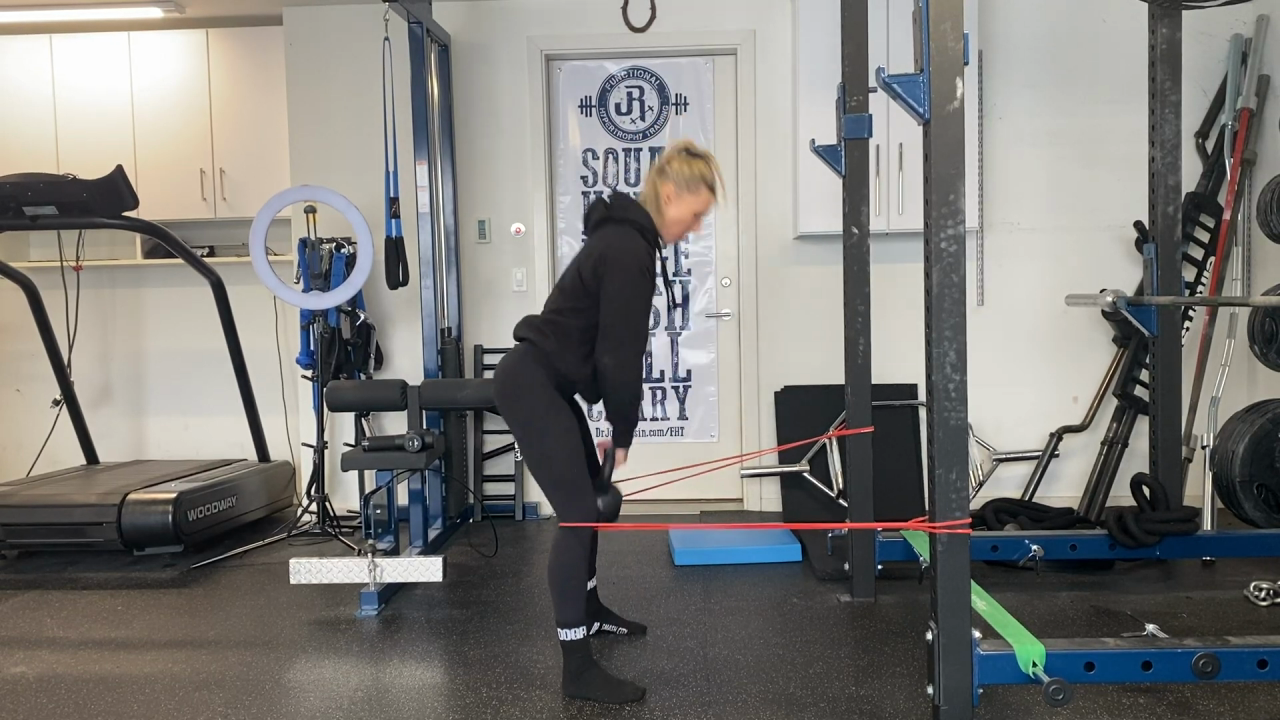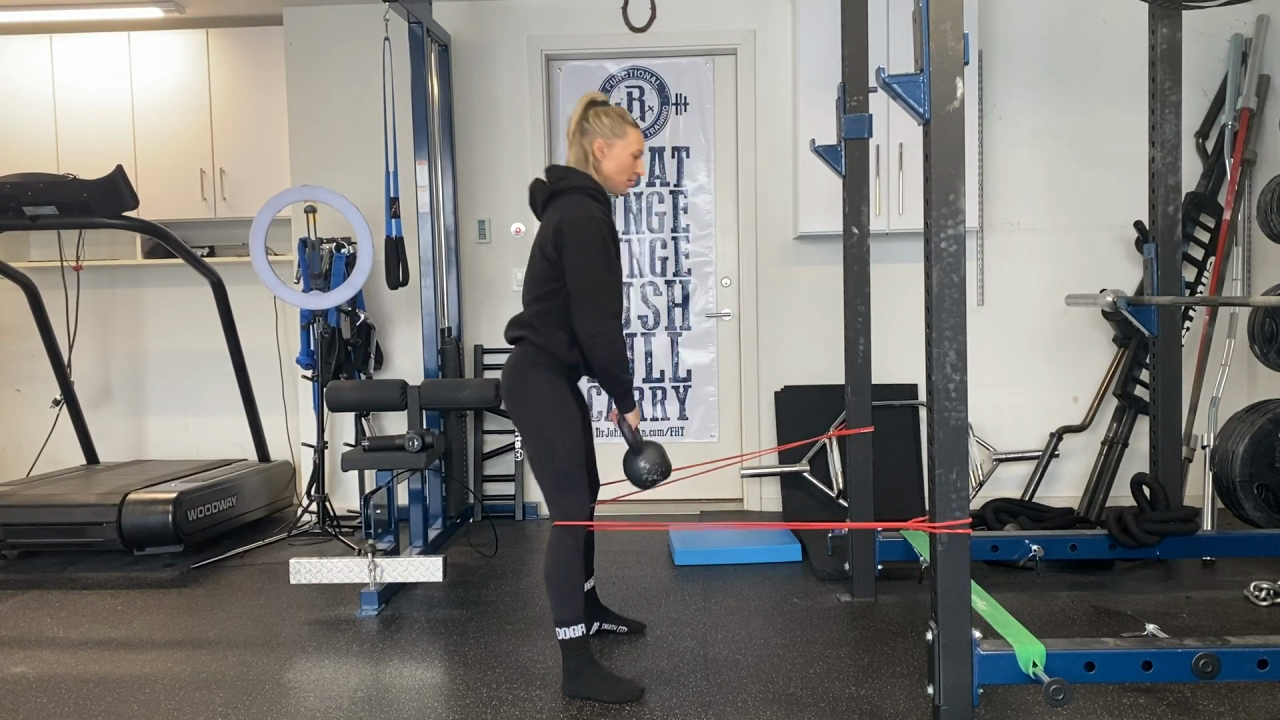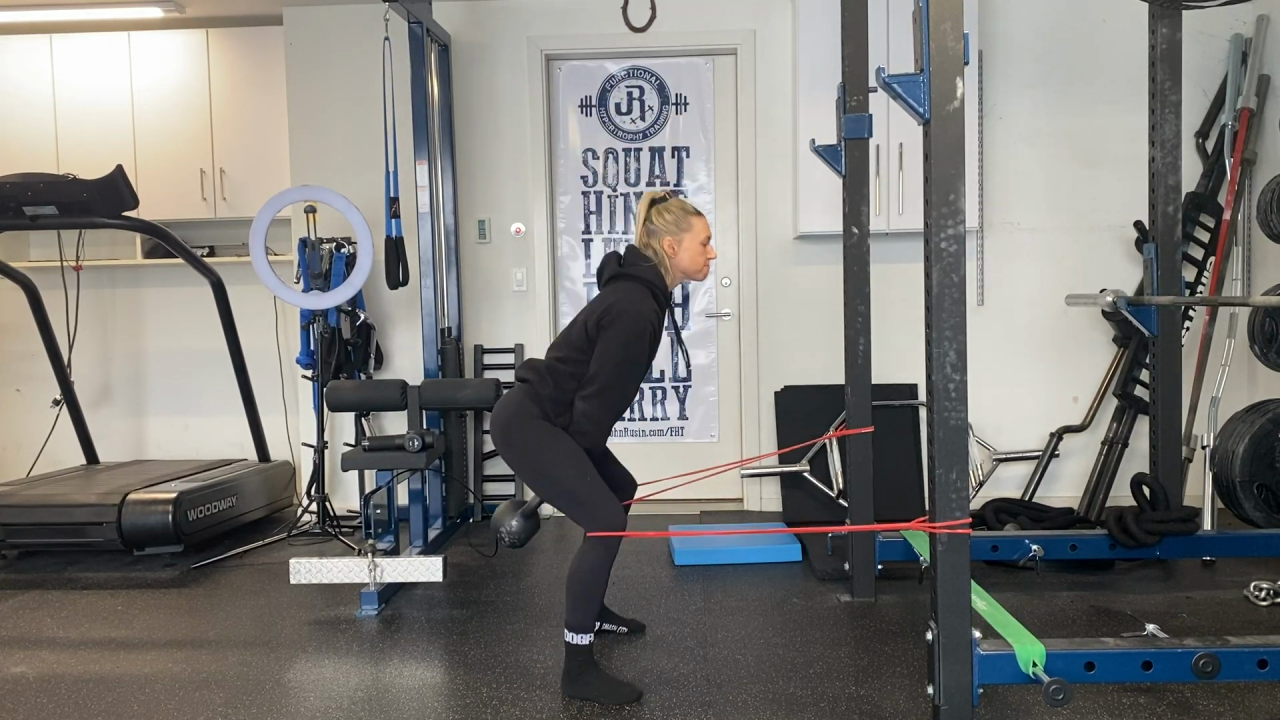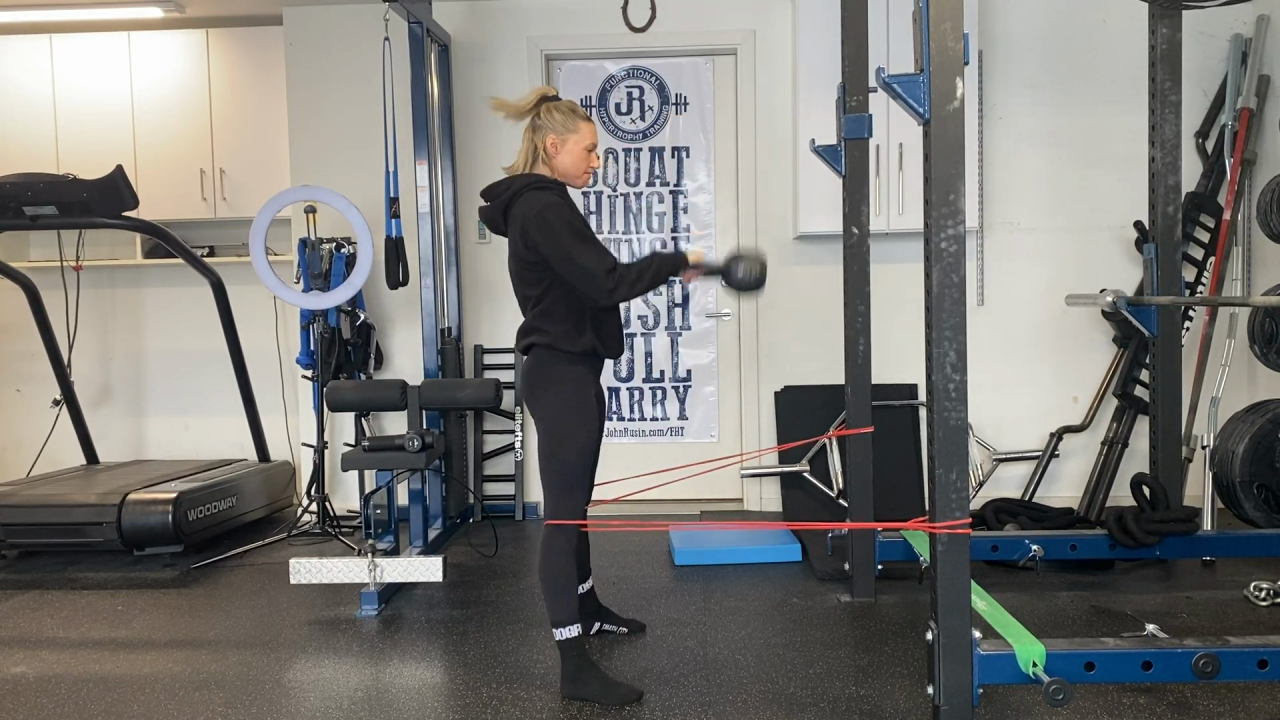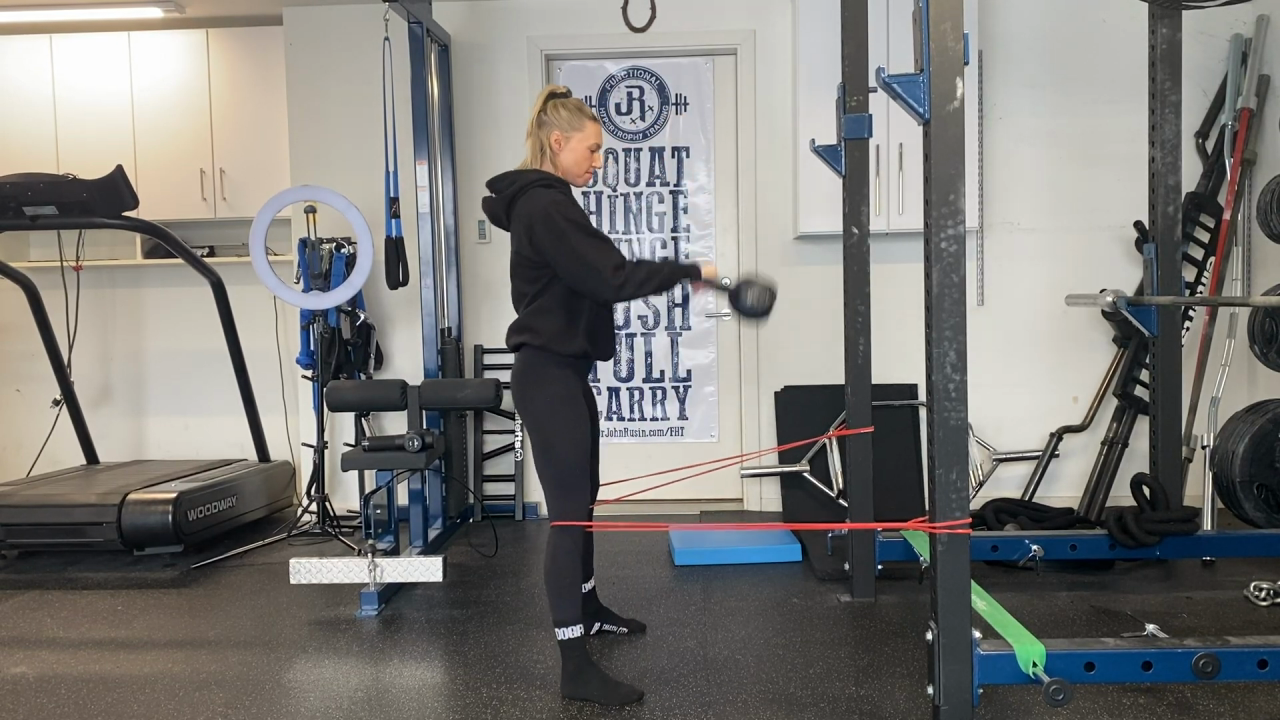
dt=0.5s
person 1, frame 1
left shoulder: (623, 239)
right shoulder: (628, 250)
left elbow: (612, 344)
right elbow: (619, 353)
left wrist: (616, 420)
right wrist: (623, 427)
left hip: (549, 380)
right hip: (531, 384)
left knee: (587, 500)
right knee: (576, 513)
left ankle: (589, 607)
right ankle: (576, 669)
person 1, frame 2
left shoulder: (575, 206)
right shoulder: (583, 213)
right elbow: (596, 320)
left wrist: (614, 389)
right wrist: (625, 395)
left hip: (551, 374)
right hip: (542, 379)
left knee: (582, 497)
right knee: (570, 511)
left ankle: (588, 608)
right ankle: (576, 664)
person 1, frame 3
left shoulder: (641, 293)
right shoulder: (636, 308)
left elbow: (599, 394)
right elbow: (600, 402)
left wrist: (592, 472)
right wrist: (579, 474)
left hip: (546, 415)
right hip: (528, 422)
left knee: (620, 492)
right knee: (604, 519)
left ankle: (591, 610)
right ankle: (578, 668)
person 1, frame 4
left shoulder: (544, 204)
right shoulder: (538, 208)
left elbow: (592, 278)
right elbow: (605, 281)
left wrist: (669, 265)
right wrist: (677, 262)
left hip: (572, 370)
right hip: (561, 375)
left knee: (576, 501)
right knee: (565, 512)
left ankle: (586, 608)
right ankle: (574, 665)
person 1, frame 5
left shoulder: (548, 205)
right shoulder: (542, 209)
left elbow: (605, 275)
right elbow: (611, 278)
left wrist: (677, 274)
right wrist: (688, 271)
left hip: (565, 373)
right hip: (548, 378)
left knee: (583, 496)
right knee: (571, 511)
left ankle: (587, 607)
right ankle: (576, 667)
